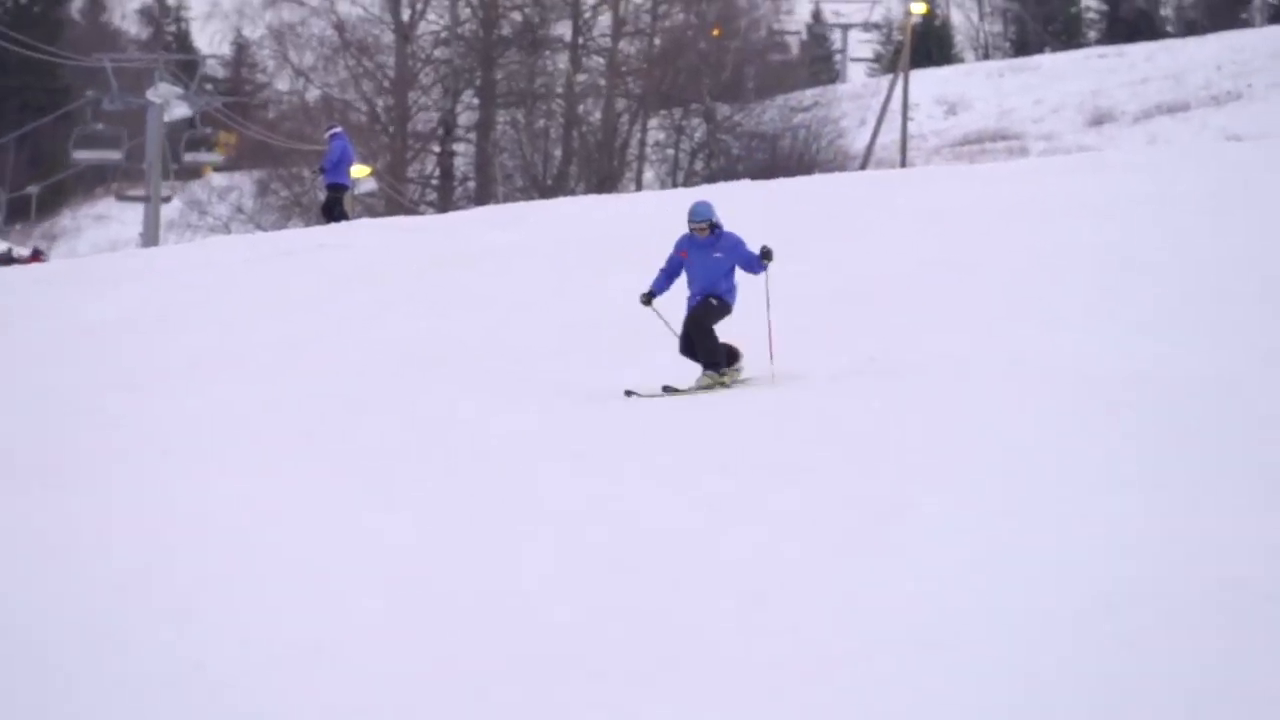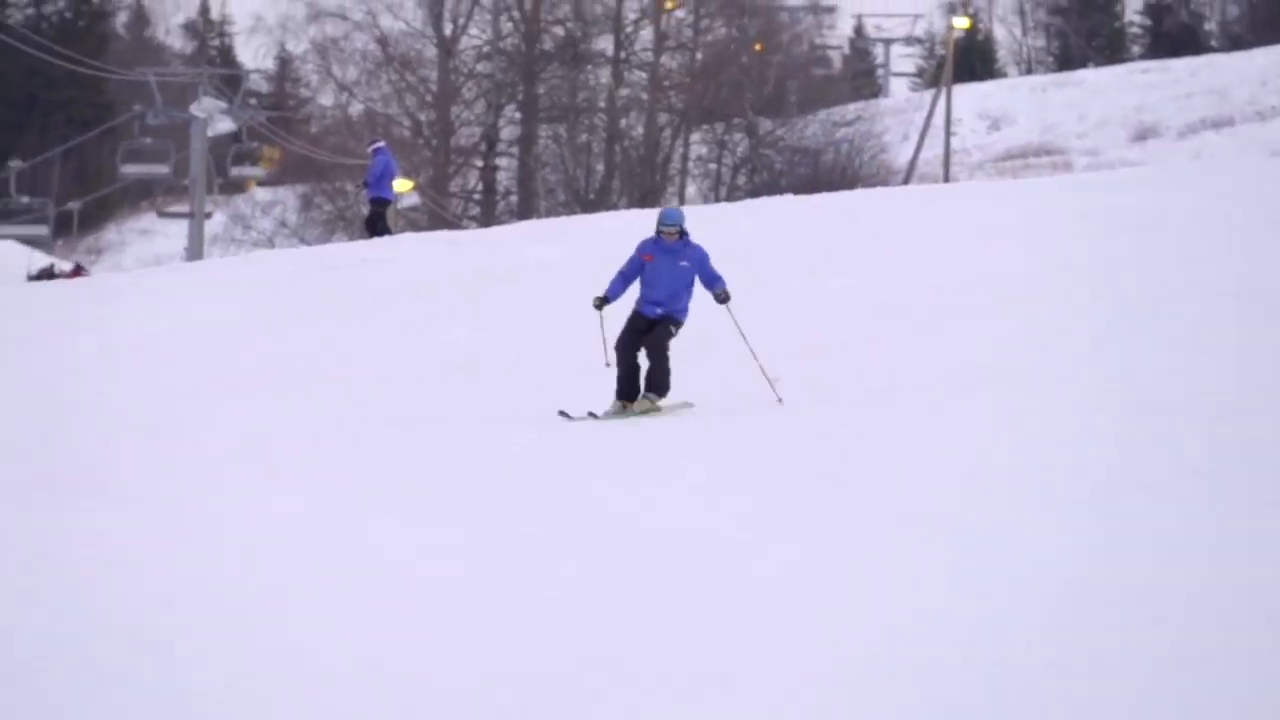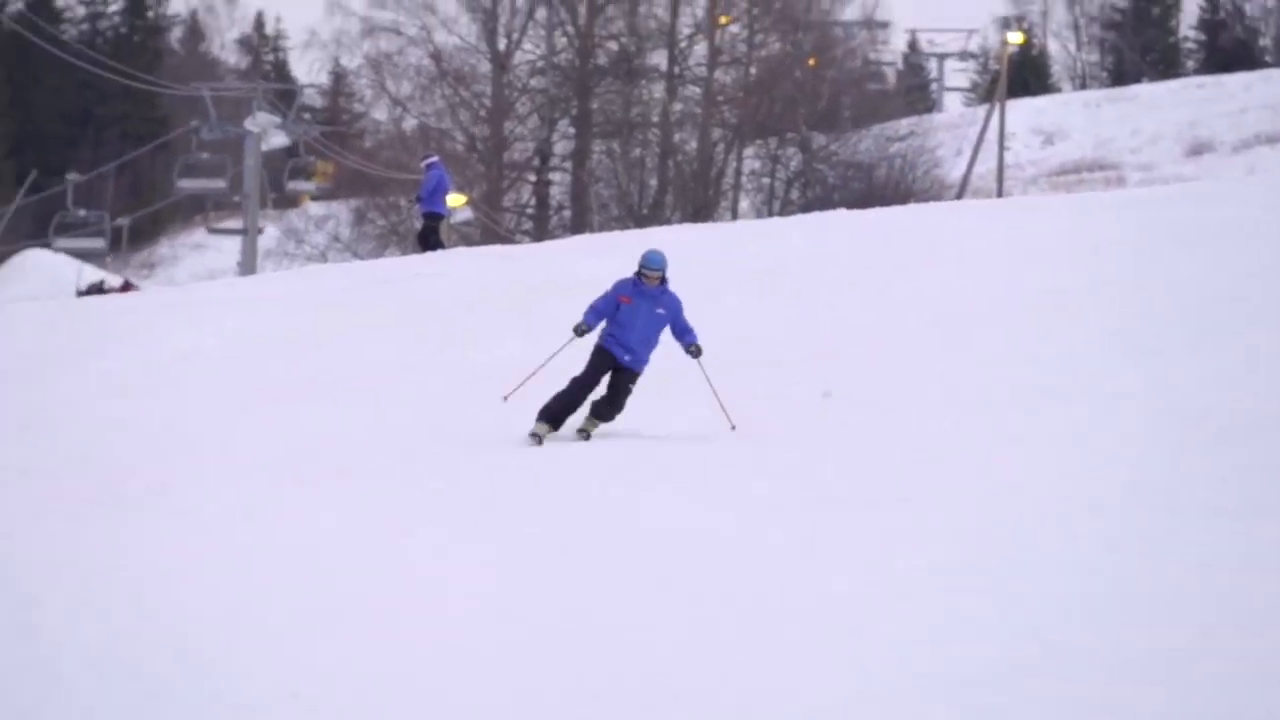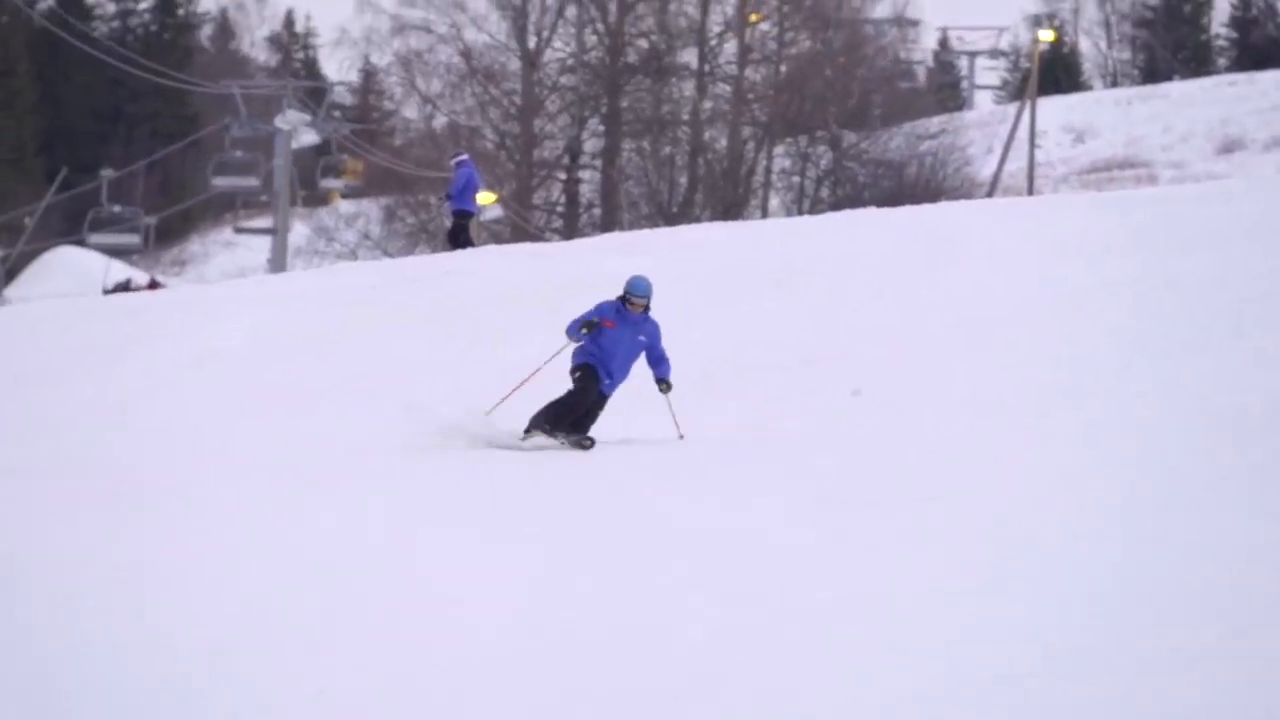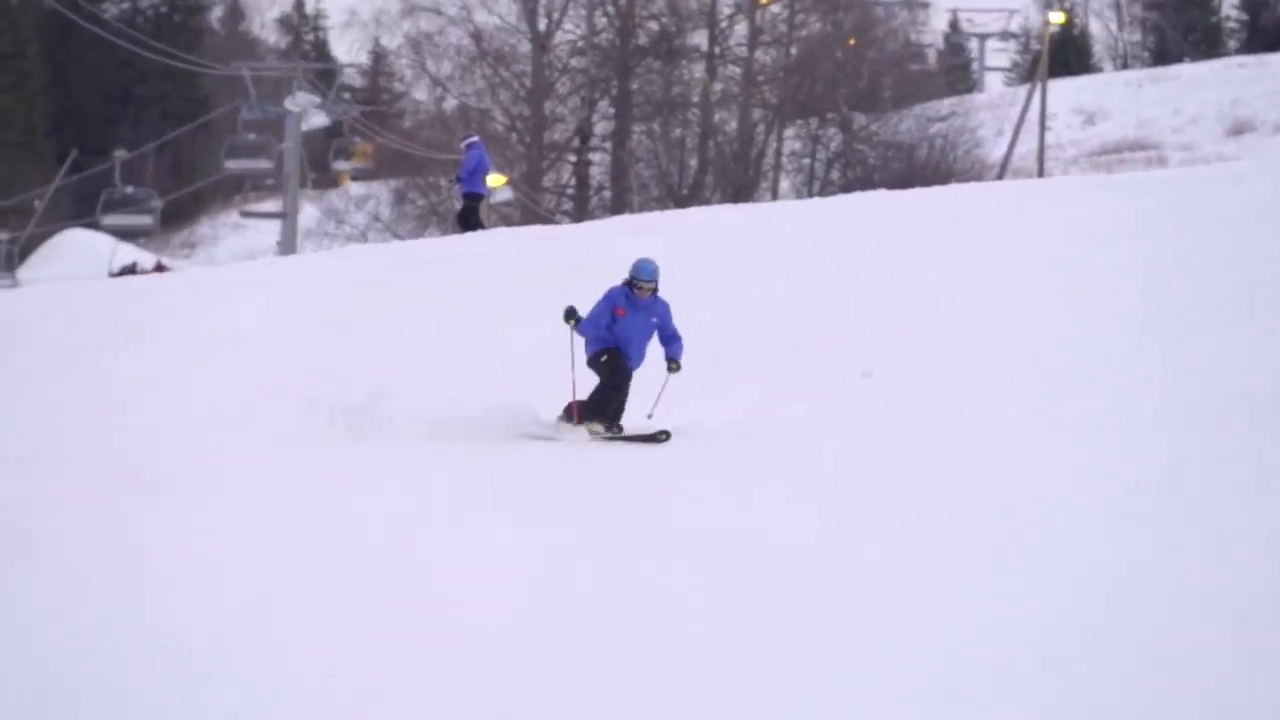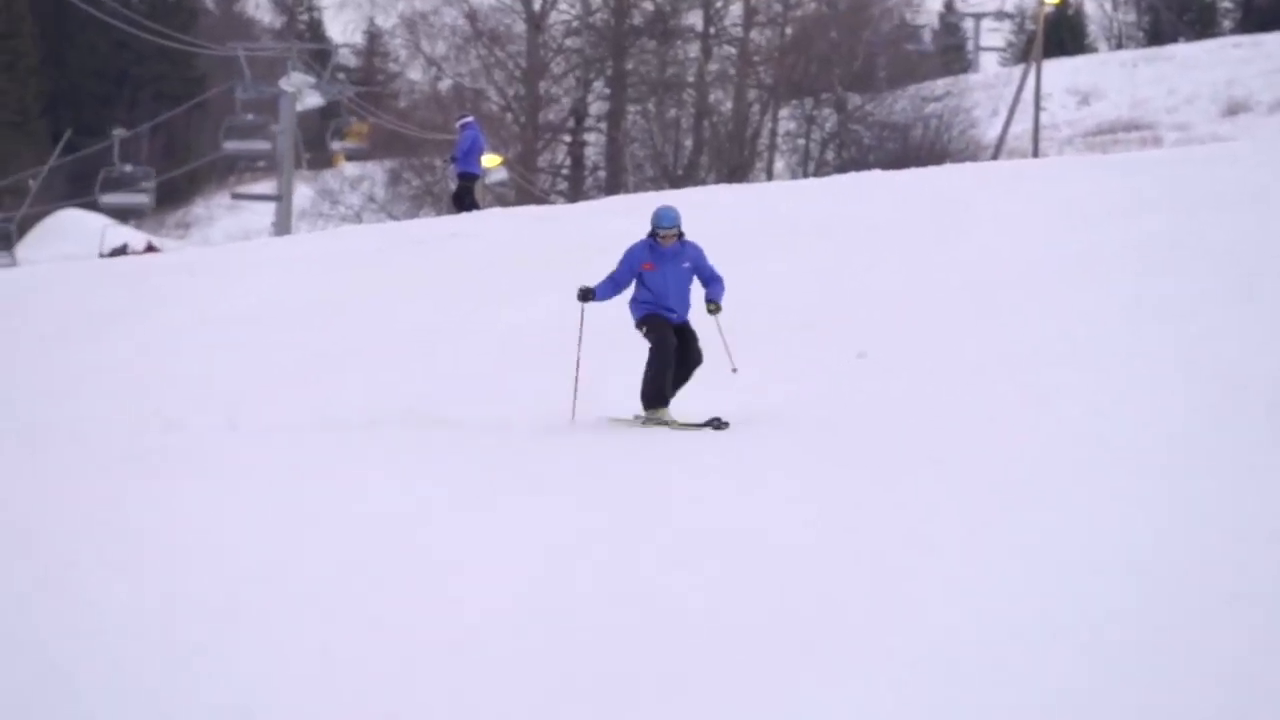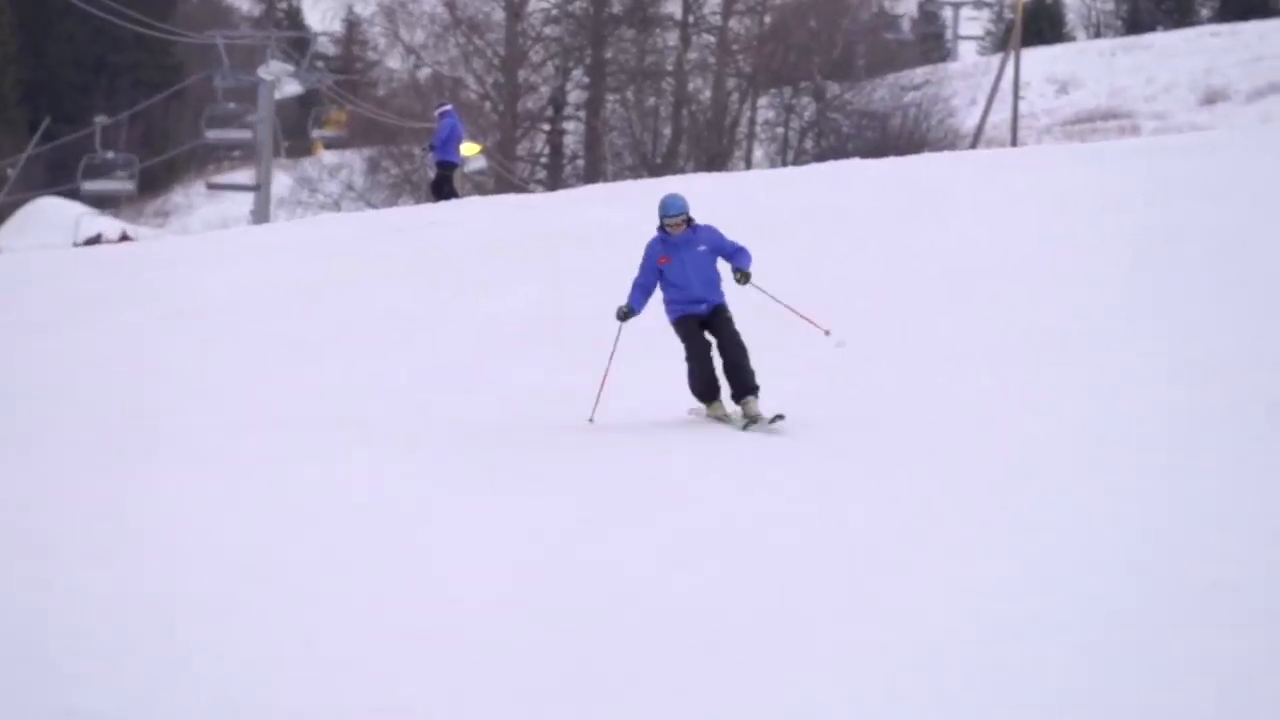
dt=0.2s
person 1, frame 1
left shoulder: (729, 241)
right shoulder: (685, 243)
left elbow: (753, 265)
right elbow: (669, 271)
left wrist: (764, 258)
right wrist: (652, 292)
left hip: (720, 298)
right hip: (697, 301)
left knee: (696, 321)
right knee: (687, 347)
left ankle: (713, 370)
right ankle: (731, 359)
person 1, frame 2
left shoulder: (694, 253)
right shoulder: (647, 247)
left elbow: (711, 279)
right elbow: (626, 275)
left wrist: (720, 291)
right wrist: (607, 297)
left hip: (673, 314)
right hip: (645, 310)
left knee: (656, 347)
right knee: (624, 347)
left ankle: (652, 395)
right ankle: (625, 399)
person 1, frame 3
left shoulder: (670, 302)
right shoulder: (624, 287)
left elbow: (682, 330)
right elbow: (598, 310)
left wrist: (691, 344)
right wrist: (585, 325)
left hip: (634, 360)
right hip: (609, 348)
left knee: (612, 403)
right knee: (584, 383)
left ankle: (594, 418)
right ankle: (546, 422)
person 1, frame 4
left shoulder: (650, 328)
right shoulder: (606, 310)
left elbow: (657, 358)
right elbow: (573, 330)
left wrist: (662, 377)
right wrist: (583, 328)
left hip: (607, 382)
right hip: (588, 363)
left knee: (578, 426)
right knee: (586, 393)
left ankle: (553, 427)
right ankle: (539, 426)
person 1, frame 5
left shoulder: (660, 308)
right shoulder: (614, 296)
left elbow: (671, 338)
right elbow: (589, 329)
left wrist: (673, 357)
right wrist: (575, 321)
left hip: (625, 365)
right hip: (603, 350)
left knee: (610, 419)
right knee: (620, 371)
left ankle: (574, 412)
right ankle: (591, 417)
person 1, frame 6
left shoulder: (691, 251)
right shoulder: (639, 252)
left elbow: (712, 279)
right elbow: (616, 282)
left wrist: (713, 298)
right wrist: (593, 293)
left hip: (678, 317)
right hip: (648, 312)
left knee: (692, 356)
right knee: (666, 346)
left ankle: (659, 397)
right ankle: (654, 407)
person 1, frame 7
left shoulder: (706, 234)
right shoulder: (655, 249)
left elbow: (737, 252)
right elbow: (644, 286)
left wrist: (741, 267)
right wrist: (631, 308)
left hip: (713, 305)
right hip: (683, 312)
left knee: (731, 342)
right knee: (698, 352)
left ankle: (746, 397)
right ankle: (711, 400)
